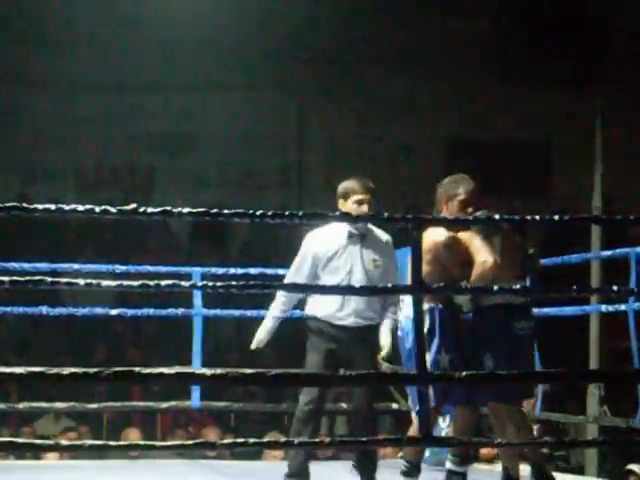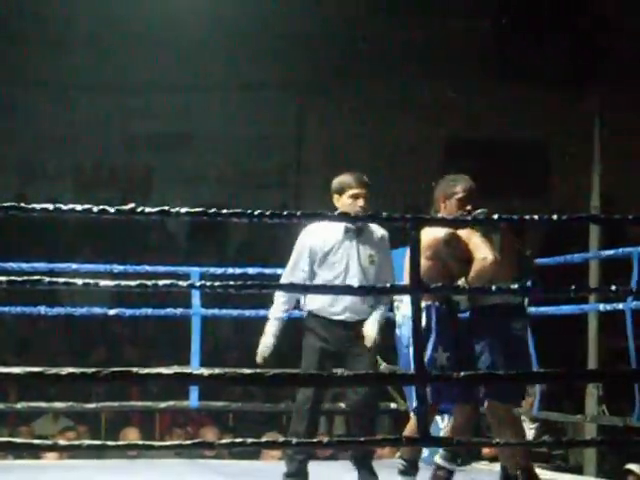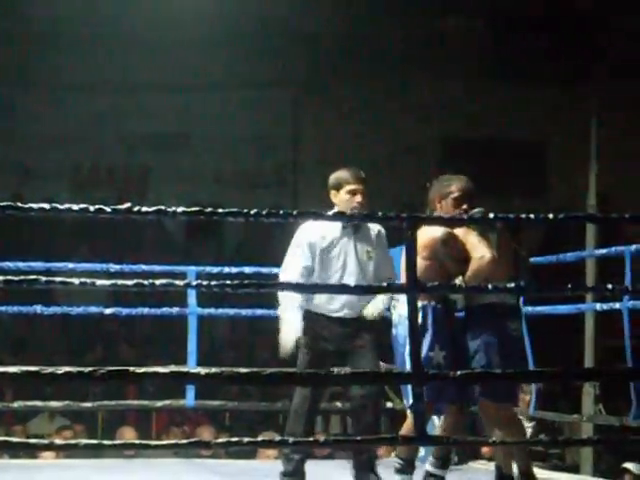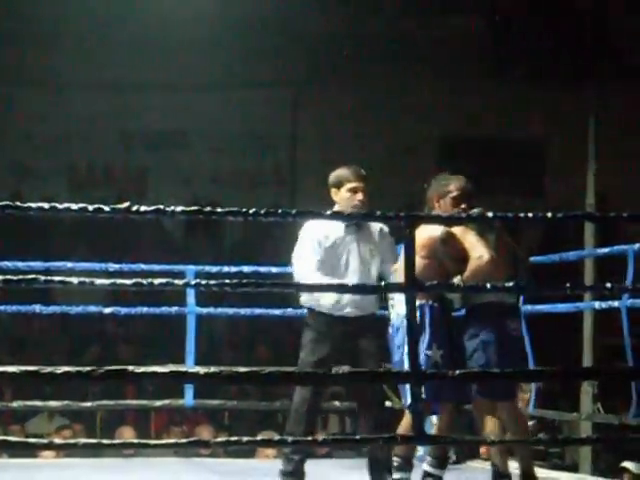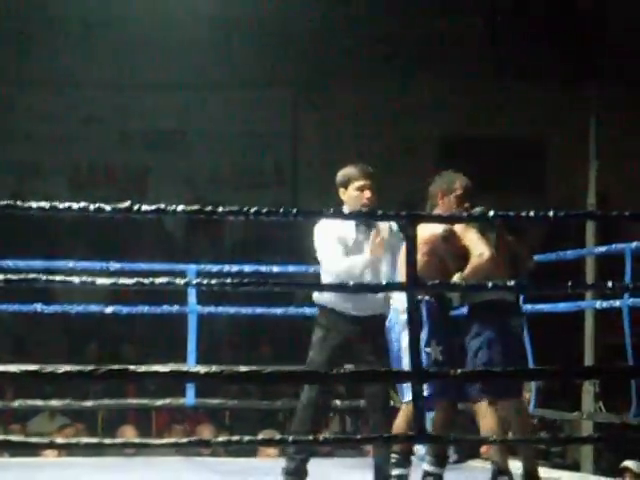
dt=0.1s
person 1, frame 1
left shoulder: (383, 243)
right shoulder: (319, 239)
left elbow: (391, 292)
right elbow: (294, 284)
left wrist: (387, 326)
right wrist: (270, 322)
left hip: (365, 333)
right hip: (325, 330)
left knee: (364, 403)
right knee: (311, 400)
person 1, frame 2
left shoulder: (378, 237)
right shoulder: (315, 234)
left elbow: (386, 287)
right elbow: (291, 282)
left wrist: (377, 318)
right wrist: (273, 325)
left hip: (360, 329)
right hip: (321, 326)
left knee: (363, 398)
right knee: (308, 398)
person 1, frame 3
left shoulder: (375, 234)
right shoulder: (312, 230)
left elbow: (386, 279)
right elbow: (291, 277)
left wrist: (380, 300)
right wrist: (290, 319)
left hip: (360, 326)
right hip: (320, 323)
left knee: (365, 396)
right knee: (306, 396)
person 1, frame 4
left shoulder: (378, 232)
right shoulder: (316, 229)
left elbow: (393, 273)
right elbow: (304, 273)
right wrist: (333, 289)
left hip: (365, 324)
right hip: (324, 323)
left knee: (371, 396)
right knee: (307, 396)
person 1, frame 5
left shoulder: (386, 228)
right shoulder: (329, 227)
left elbow: (399, 268)
right elbow: (334, 271)
right wrist: (367, 257)
left hip: (374, 321)
right hip: (335, 321)
left knee: (380, 397)
right knee: (315, 393)
person 2, frame 1
left shoulder: (469, 232)
right shoulder: (498, 227)
left elbow: (492, 264)
left hip: (496, 317)
right hip: (516, 315)
left knee: (499, 405)
right knee: (509, 404)
person 2, frame 2
left shoulder: (467, 231)
right shoulder: (494, 227)
left elbow: (490, 261)
left wrist: (464, 285)
left hip: (492, 317)
right hip: (511, 315)
left knee: (496, 405)
right knee: (503, 404)
person 2, frame 3
left shoulder: (463, 230)
right shoulder: (490, 227)
left elbow: (487, 259)
left wrist: (461, 284)
left hip: (487, 318)
right hip: (506, 315)
left knee: (490, 403)
right knee: (501, 404)
person 2, frame 4
left shoulder: (461, 229)
right shoulder: (489, 226)
left elbow: (486, 260)
left wrist: (458, 285)
left hip: (486, 316)
right hip: (505, 314)
left knee: (486, 402)
right knee: (506, 403)
person 2, frame 5
left shoulder: (465, 229)
right shoulder: (493, 227)
right elbow: (526, 263)
left wrist: (460, 280)
left hip: (487, 314)
right hip: (506, 311)
left knee: (482, 398)
right knee: (512, 401)
person 3, frame 1
left shoulder: (440, 235)
right shoulder: (445, 239)
right elbow: (480, 270)
right wrist: (474, 235)
left hip: (442, 320)
right hip: (429, 322)
left knee: (465, 403)
right knee: (429, 408)
person 3, frame 2
left shoulder: (436, 233)
right shoulder: (444, 236)
right elbow: (484, 263)
left hip: (438, 317)
right hip: (426, 319)
left knee: (463, 399)
right knee: (426, 406)
person 3, frame 3
left shoulder: (428, 233)
right shoulder: (441, 235)
right elbow: (462, 272)
left hip: (435, 317)
right hip: (420, 320)
left knee: (452, 400)
right knee: (421, 405)
person 3, frame 4
left shoulder: (429, 232)
right shoulder: (440, 234)
right elbow: (464, 274)
left hip: (431, 317)
right hip: (418, 317)
left knee: (449, 399)
right knee: (420, 404)
person 3, frame 5
left shoulder: (428, 230)
right shoulder: (440, 233)
left hip: (429, 311)
right hip: (415, 313)
left knee: (445, 396)
right knee: (418, 397)
